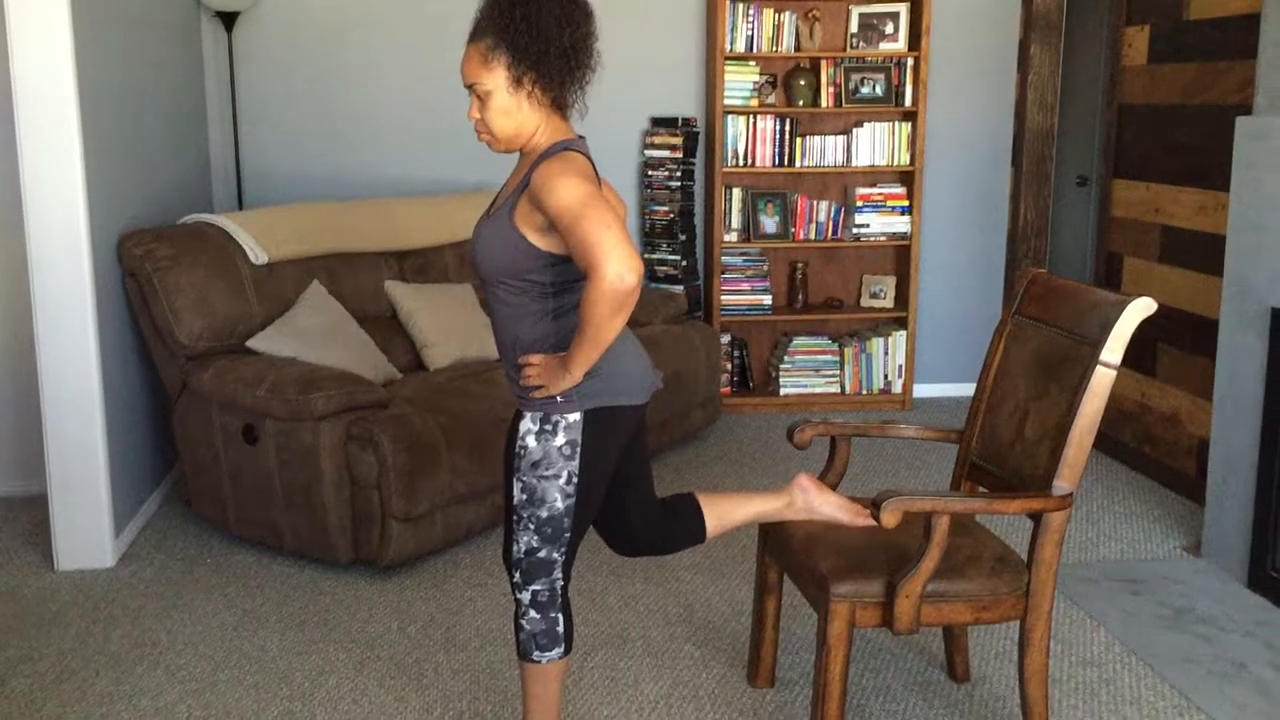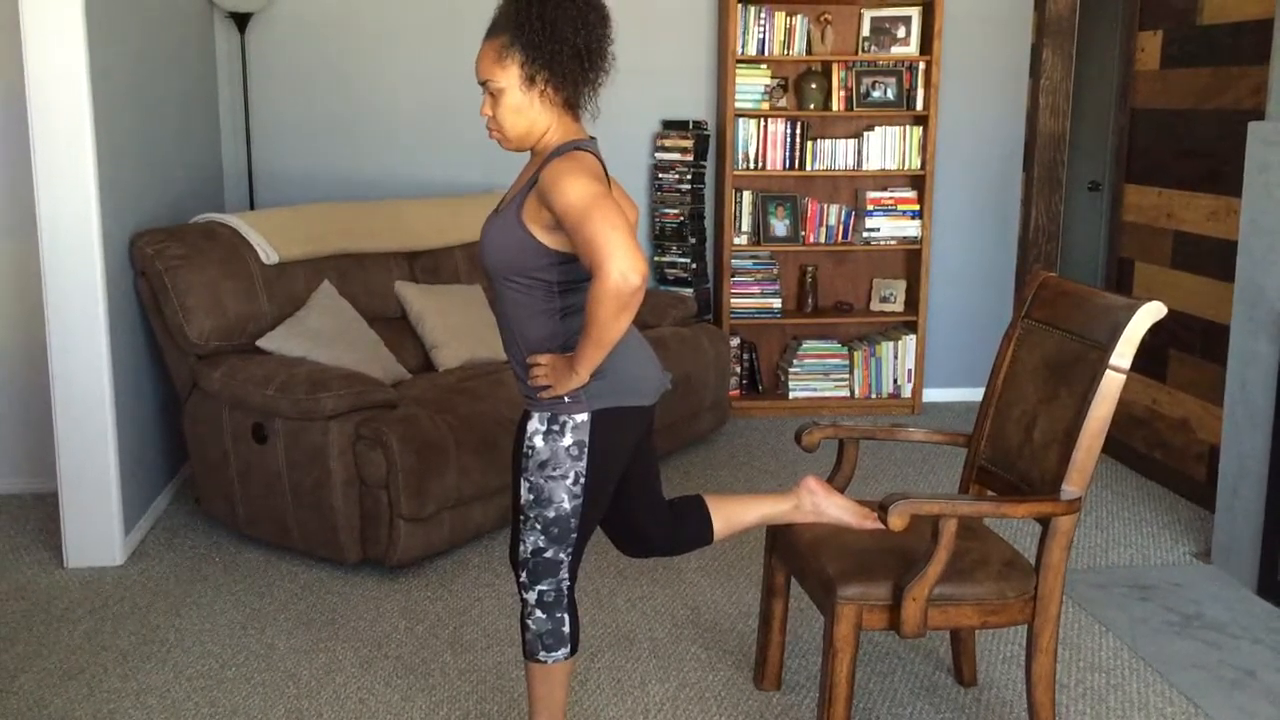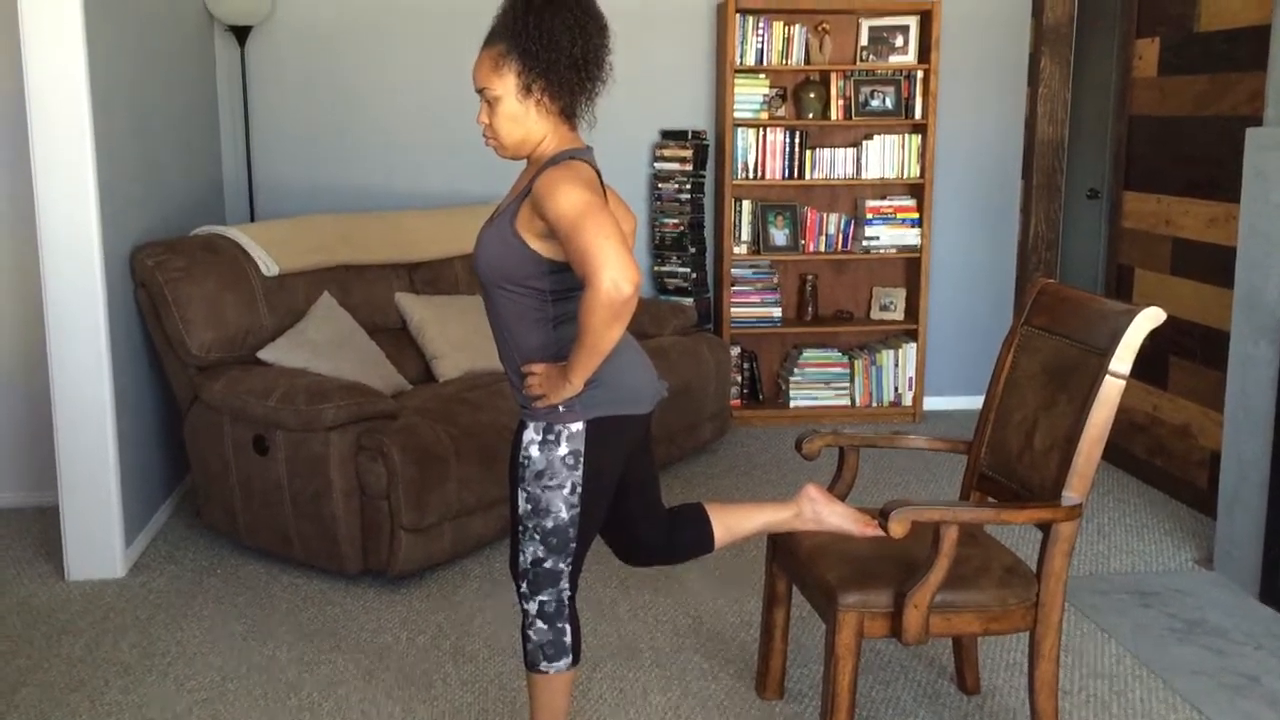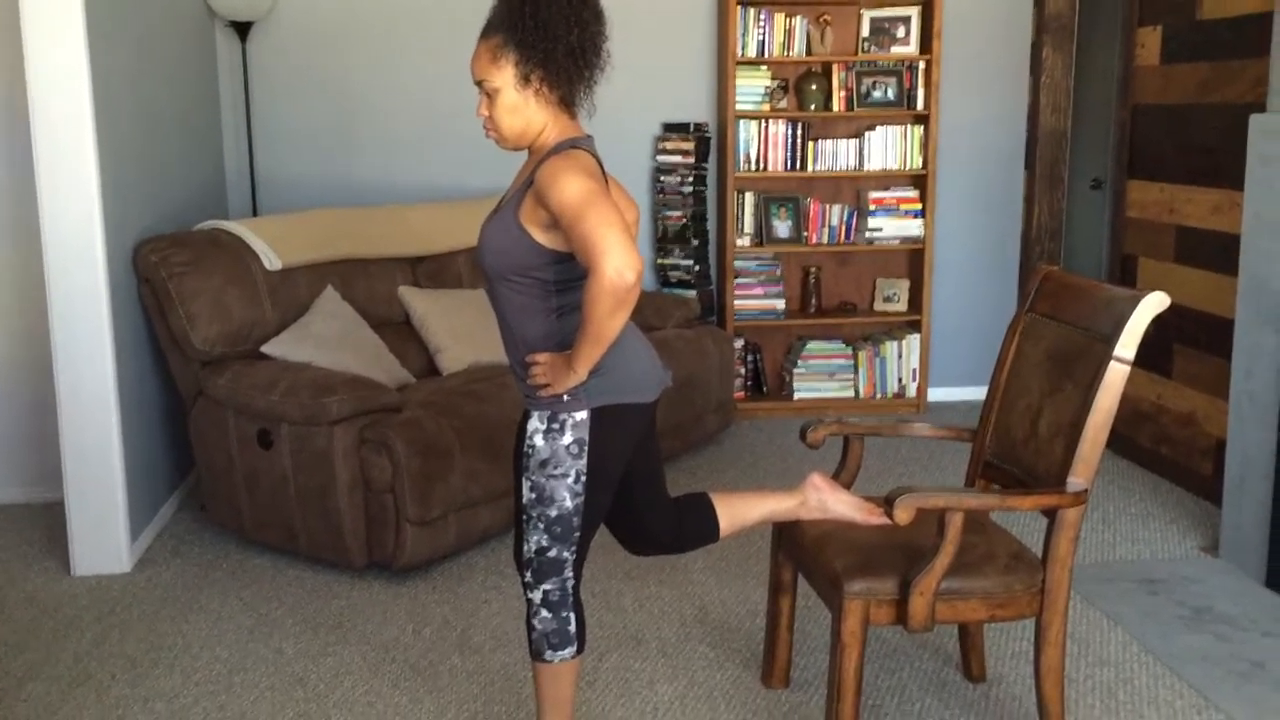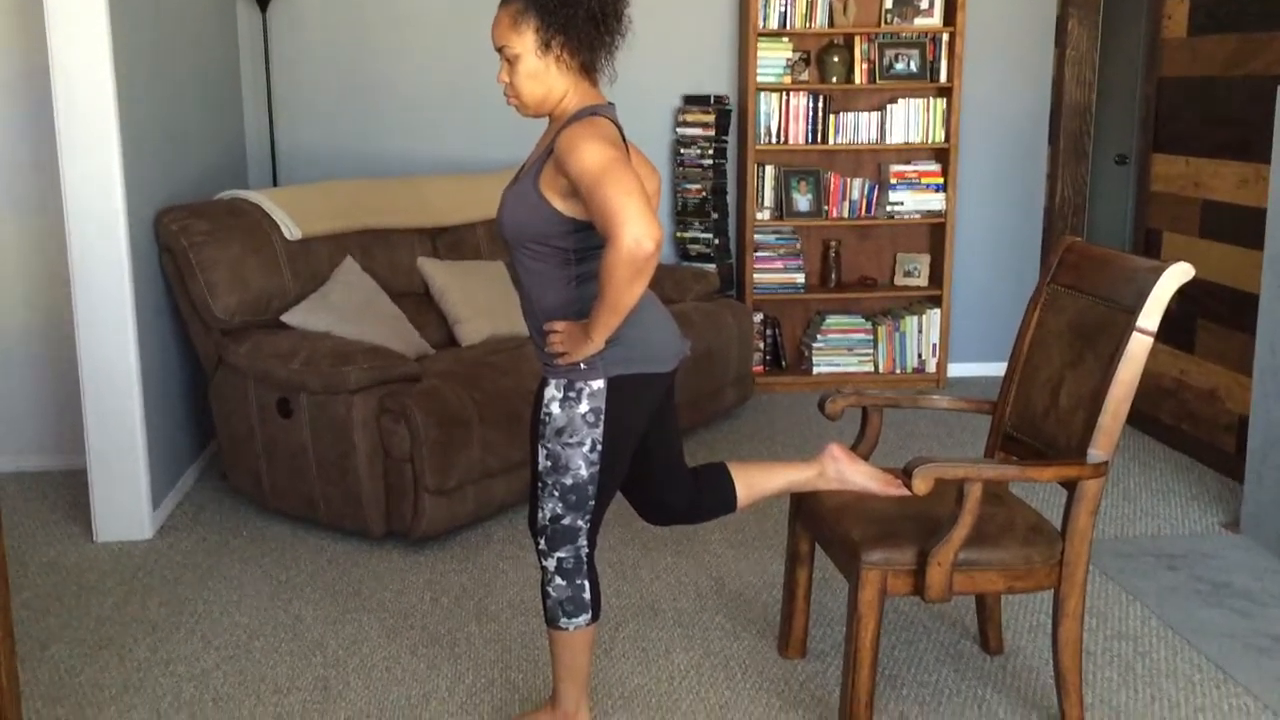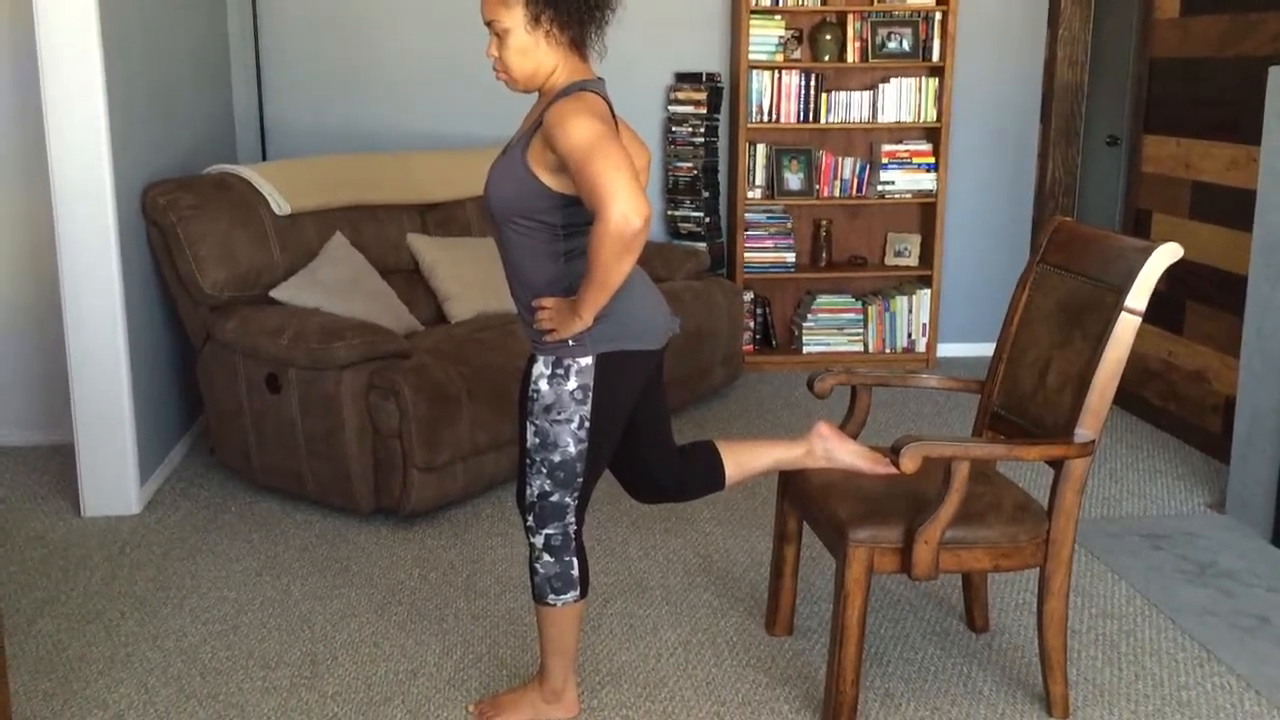
dt=0.7s
person 1, frame 1
left shoulder: (555, 174)
right shoulder: (548, 162)
left elbow: (619, 272)
right elbow: (614, 210)
left wrist: (571, 368)
left hip: (576, 406)
right hip: (605, 395)
left knee: (536, 572)
right knee: (640, 529)
right ankle: (792, 500)
person 1, frame 2
left shoulder: (564, 173)
right shoulder: (561, 162)
left elbow: (624, 273)
right elbow: (625, 214)
left wrist: (578, 368)
left hip: (583, 405)
right hip: (613, 395)
left knee: (542, 571)
right knee: (648, 530)
right ankle: (800, 502)
person 1, frame 3
left shoulder: (557, 182)
right shoulder: (556, 170)
left elbow: (616, 283)
right elbow: (623, 223)
left wrist: (572, 376)
left hip: (580, 414)
right hip: (611, 402)
left knee: (543, 580)
right knee: (648, 537)
right ankle: (800, 511)
person 1, frame 4
left shoulder: (560, 171)
right shoulder: (559, 161)
left elbow: (620, 272)
right elbow: (626, 215)
left wrist: (576, 366)
left hip: (584, 403)
right hip: (615, 391)
left knee: (547, 569)
right knee: (653, 527)
right ankle: (804, 500)
person 1, frame 5
left shoulder: (579, 138)
right shoulder: (580, 127)
left elbow: (639, 239)
right elbow: (648, 183)
left wrist: (593, 334)
left hip: (604, 371)
right hip: (635, 357)
left knee: (562, 537)
right knee: (670, 496)
right ankle: (823, 471)
person 1, frame 6
left shoulder: (568, 113)
right shoulder: (569, 102)
left elbow: (626, 215)
right elbow: (637, 161)
left wrist: (581, 311)
left hip: (591, 348)
right hip: (622, 336)
left knee: (549, 514)
right knee: (659, 475)
right ankle: (812, 448)
